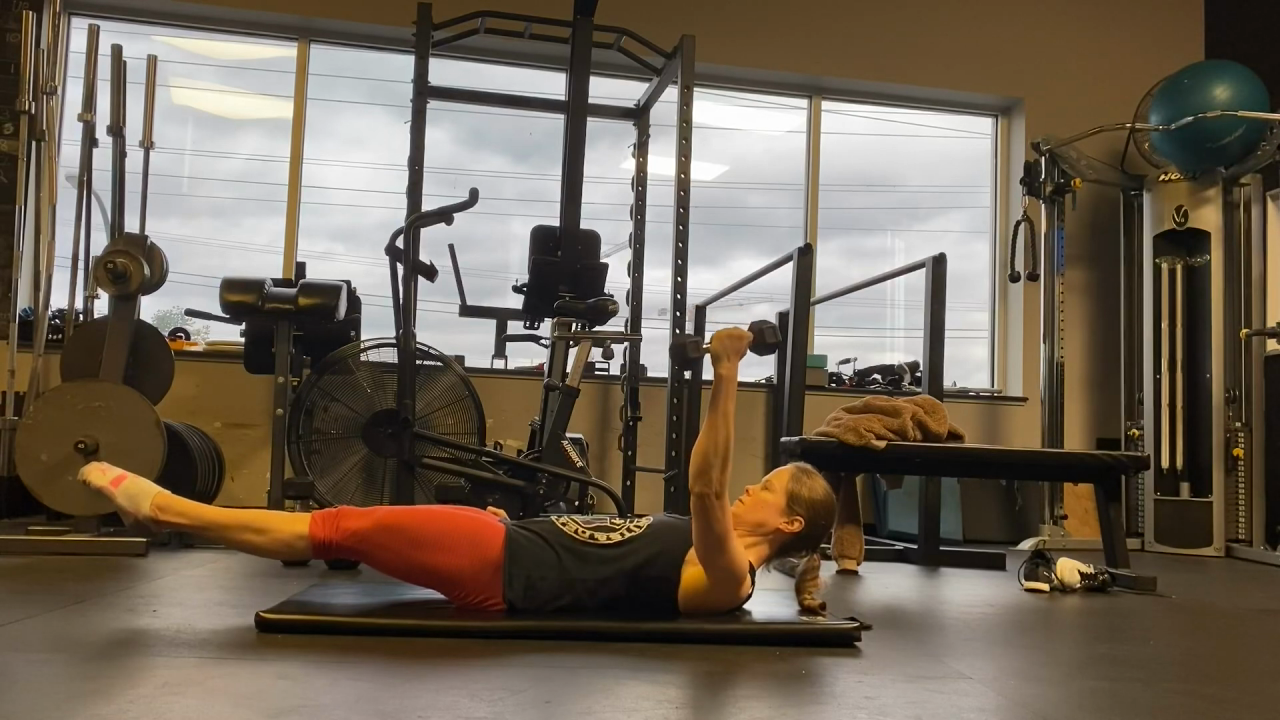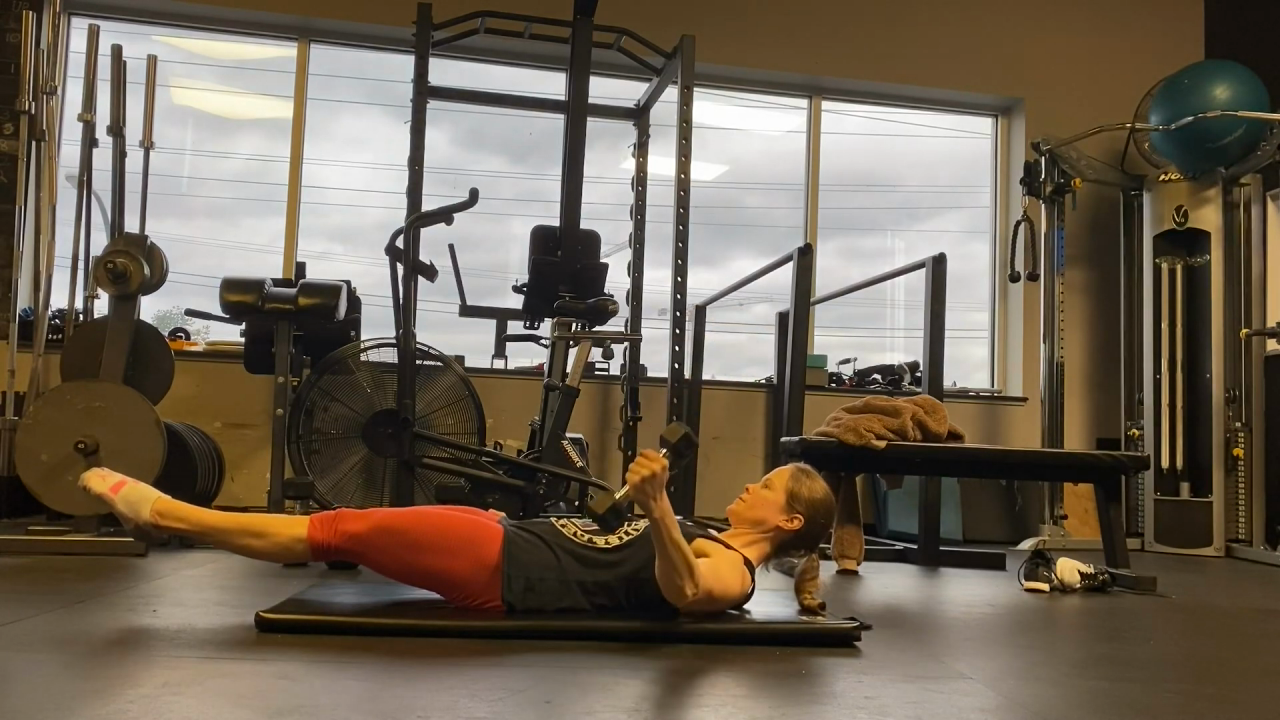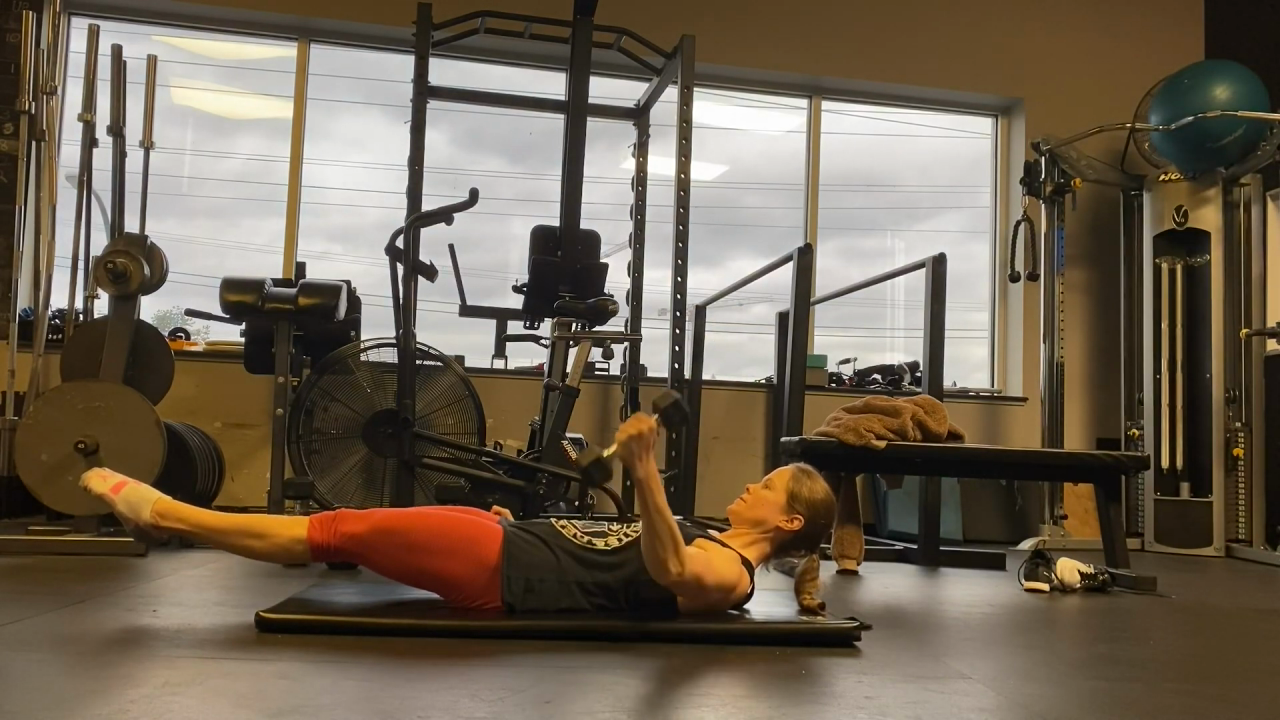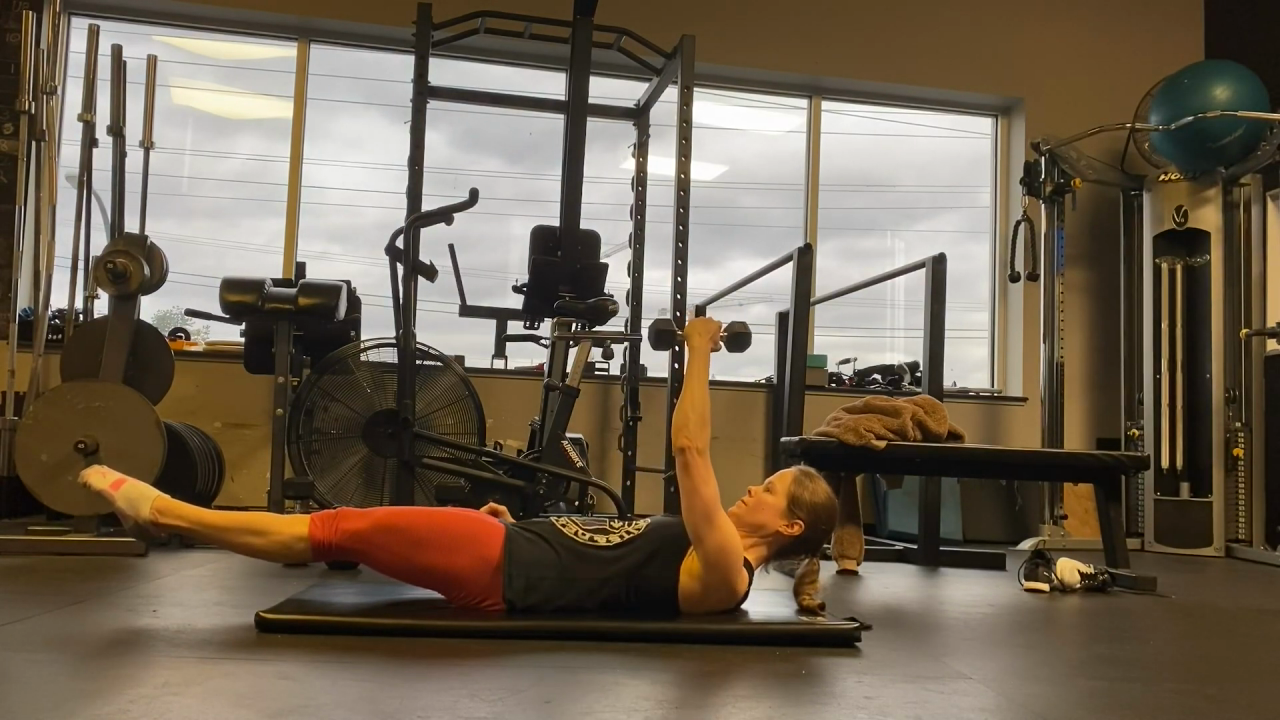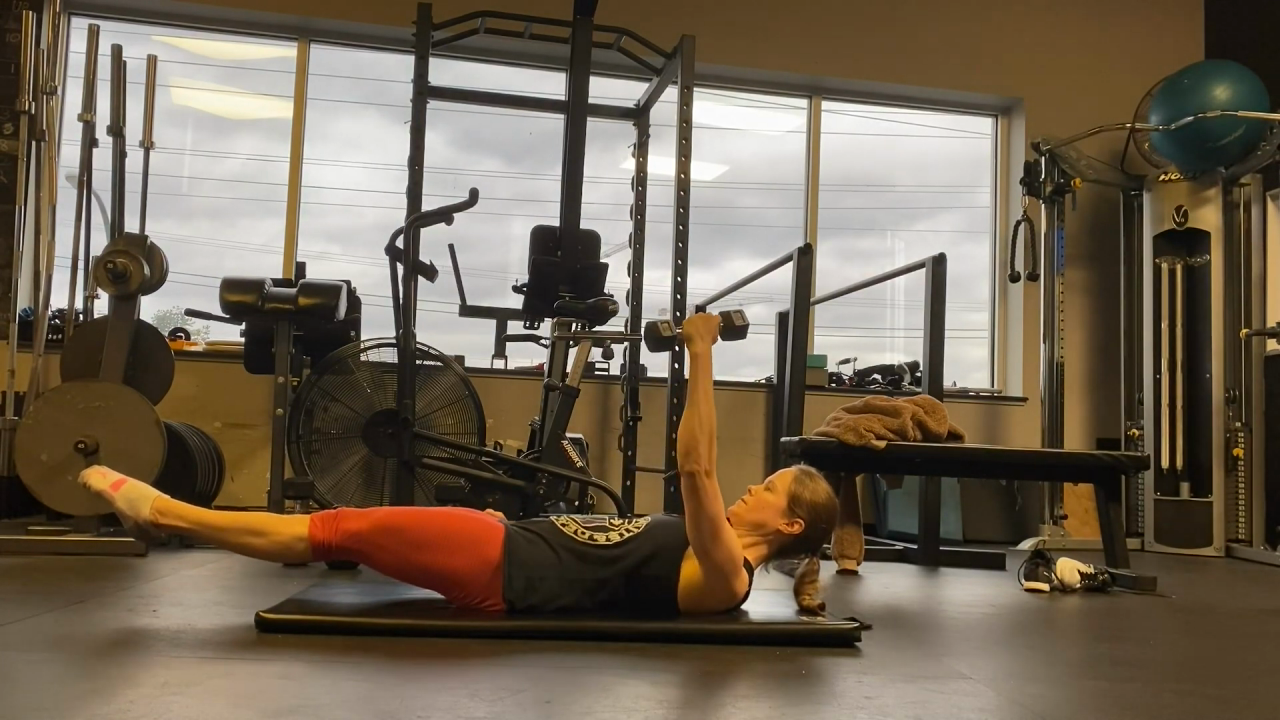
dt=1s
person 1, frame 1
left shoulder: (726, 577)
right shoulder: (704, 553)
left elbow: (707, 487)
left wrist: (726, 377)
left hip: (502, 573)
right hip: (514, 544)
left knee: (338, 528)
right knee: (341, 527)
left ankle: (164, 508)
right ankle: (167, 510)
person 1, frame 2
left shoulder: (731, 574)
right shoulder: (715, 545)
left elbow: (681, 588)
left wrist: (655, 504)
left hip: (504, 570)
right hip: (513, 540)
left knee: (340, 530)
right knee: (342, 530)
left ankle: (163, 511)
right ankle: (166, 513)
person 1, frame 3
left shoulder: (729, 573)
right shoulder: (715, 544)
left elbow: (667, 570)
left wrist: (643, 470)
right wrist: (518, 521)
left hip: (503, 573)
right hip: (513, 541)
left knee: (338, 531)
right knee: (342, 531)
left ankle: (164, 512)
right ankle: (164, 511)
person 1, frame 4
left shoulder: (724, 572)
right shoulder: (704, 555)
left elbow: (690, 452)
left wrist: (699, 353)
right wrist: (520, 524)
left hip: (503, 572)
right hip: (516, 548)
left knee: (340, 529)
right knee: (342, 529)
left ankle: (166, 510)
right ankle: (167, 513)
person 1, frame 5
left shoulder: (724, 575)
right shoulder: (705, 554)
left elbow: (695, 469)
left wrist: (701, 356)
right wrist: (516, 523)
left hip: (504, 571)
right hip: (517, 546)
left knee: (339, 529)
right knee: (343, 530)
left ankle: (164, 512)
right ankle: (166, 513)
